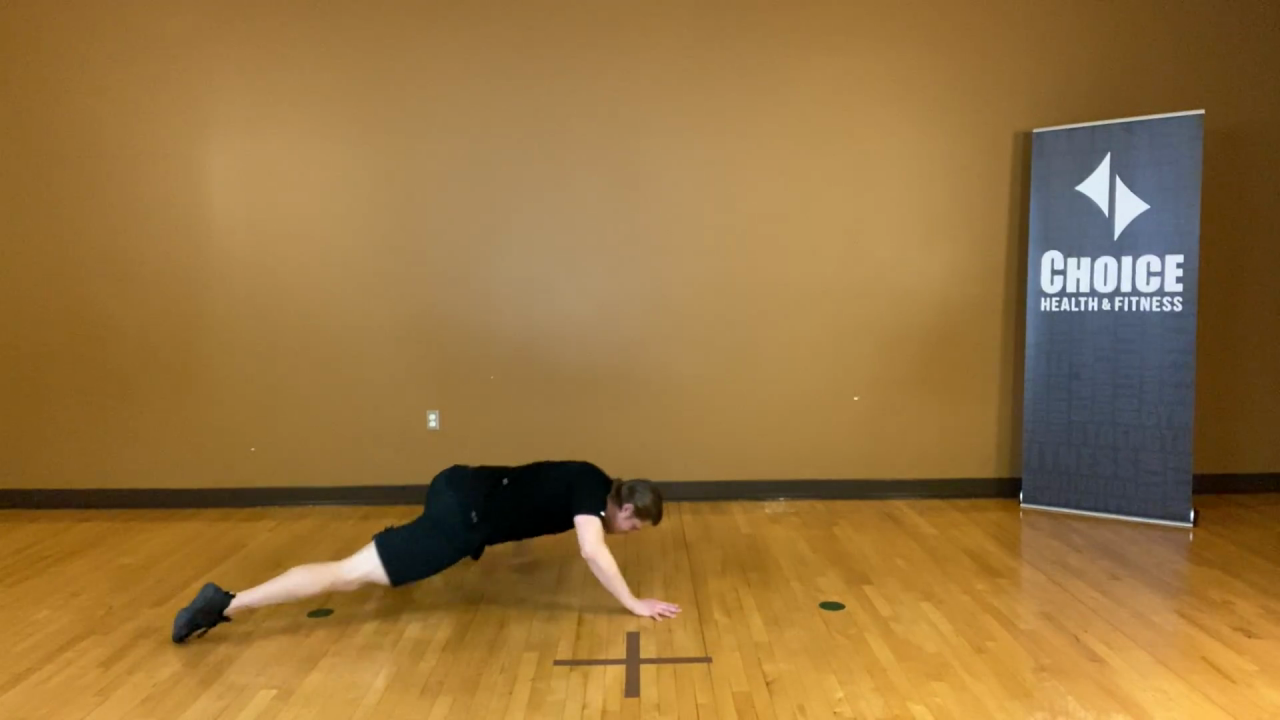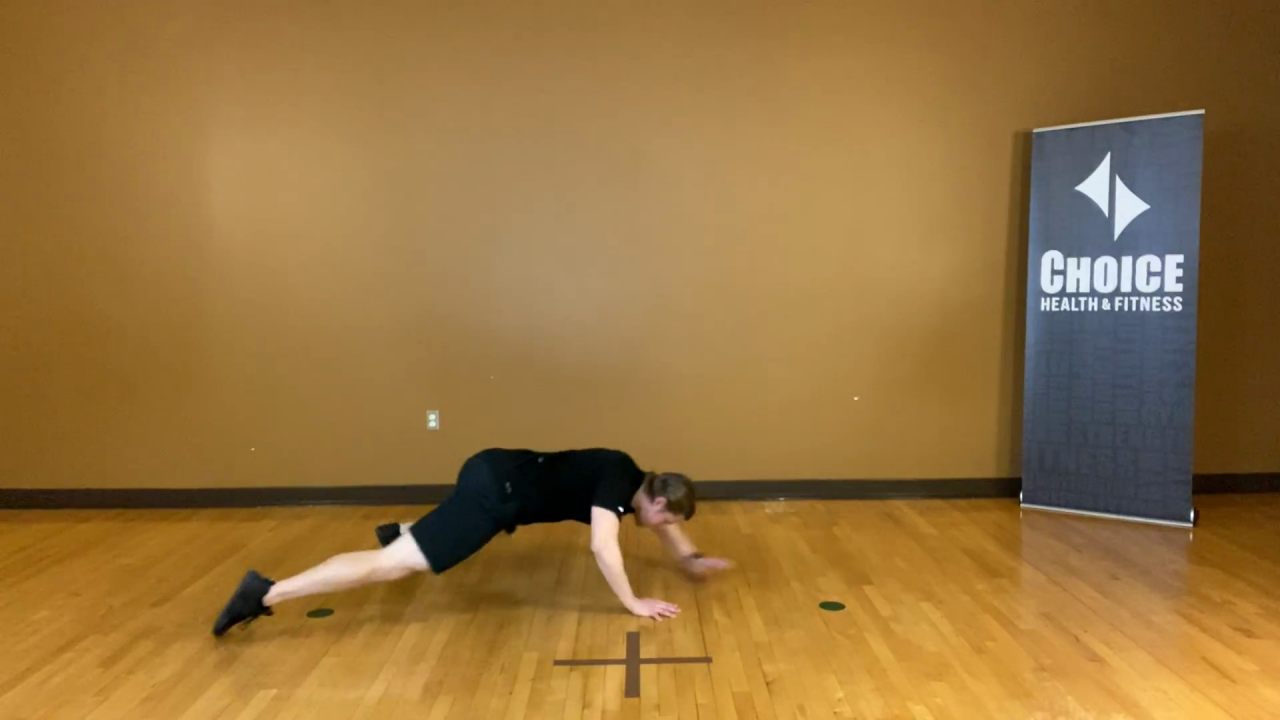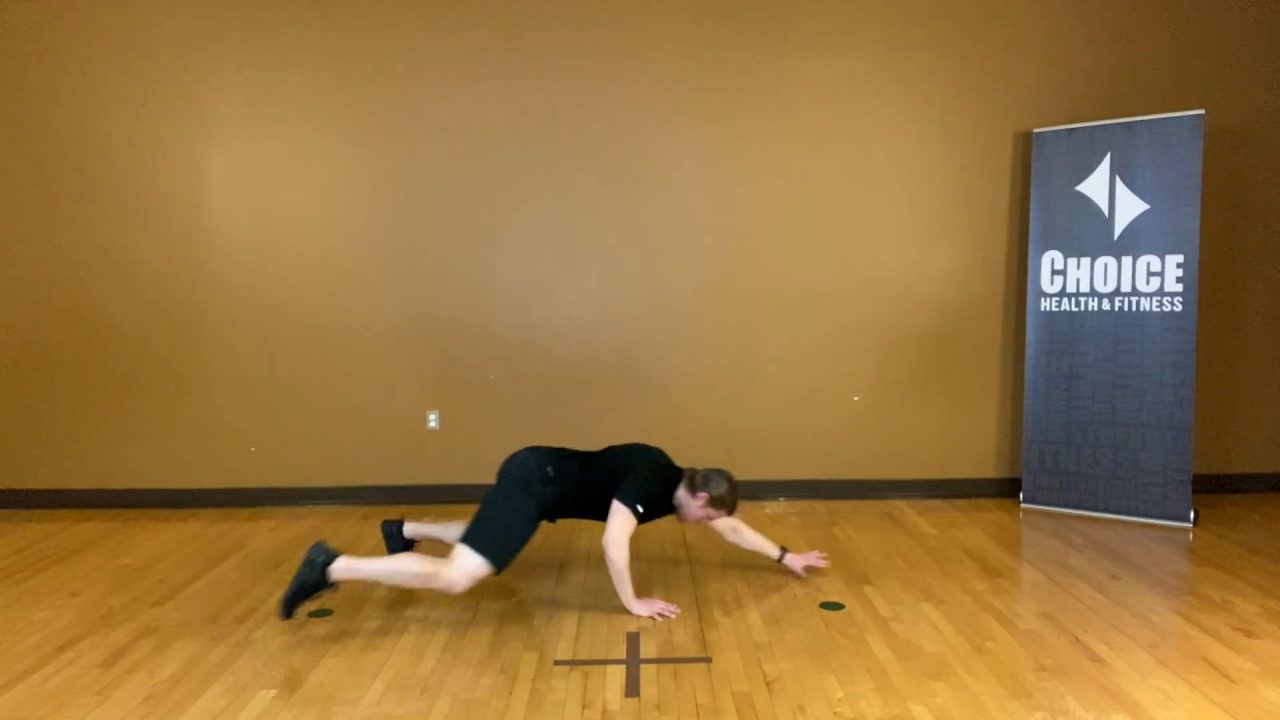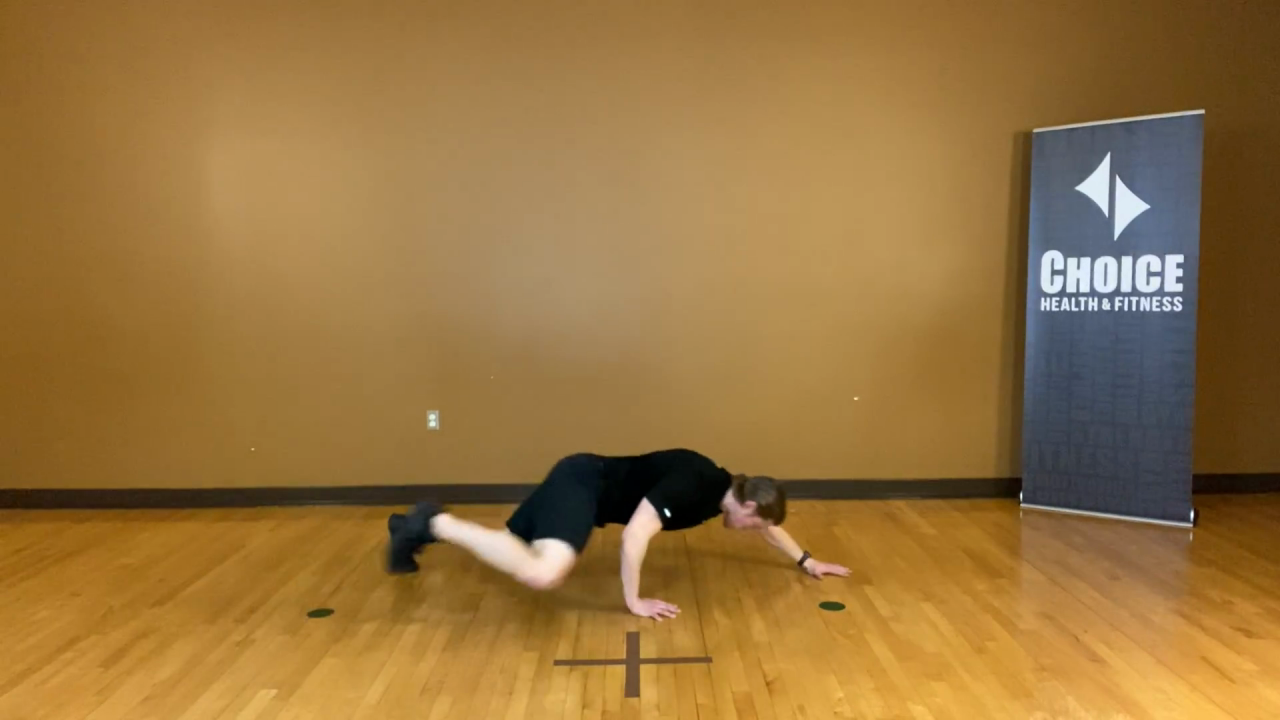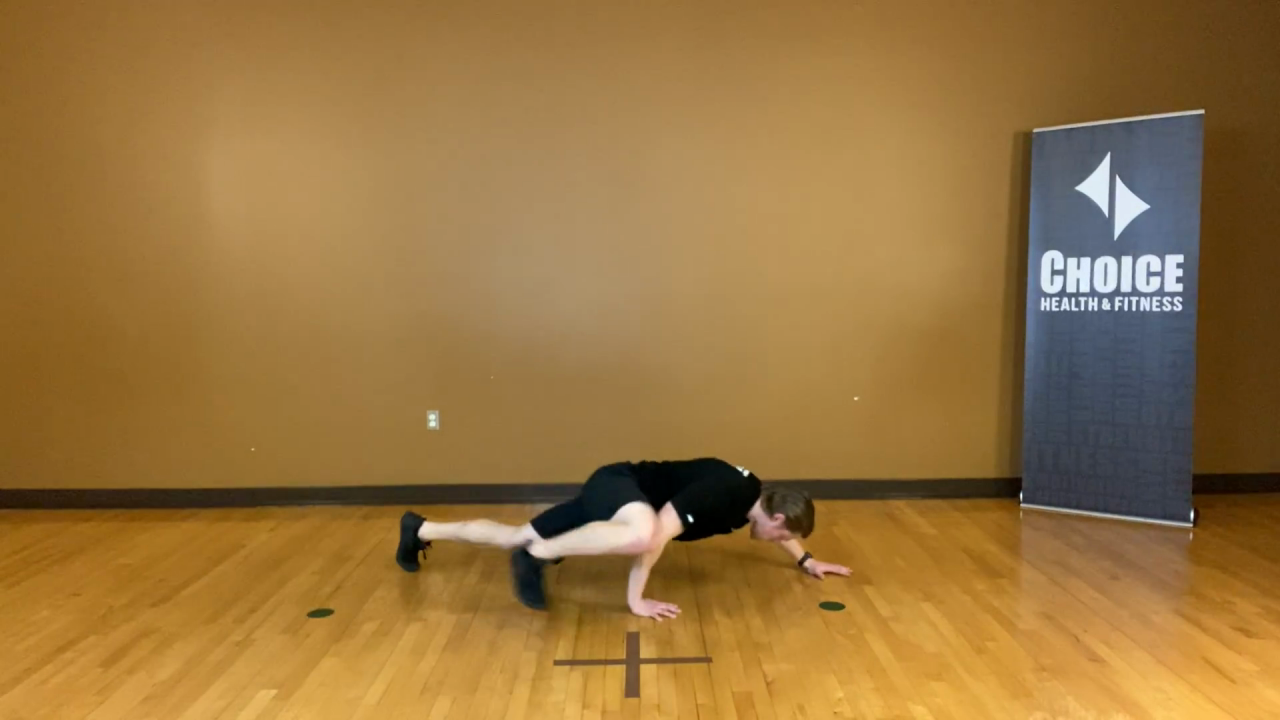
dt=0.2s
person 1, frame 1
left shoulder: (589, 480)
right shoulder: (594, 489)
right elbow: (594, 552)
right wrist: (632, 602)
left hip: (459, 484)
right hip: (461, 513)
right knee: (350, 574)
left ankle: (390, 541)
right ankle: (227, 604)
person 1, frame 2
left shoulder: (632, 480)
right shoulder: (616, 477)
left elbow: (661, 522)
right elbow: (604, 546)
left wrist: (690, 557)
right wrist: (633, 602)
left hip: (492, 474)
right hip: (492, 491)
right knee: (389, 563)
left ankle: (408, 531)
right ankle: (265, 594)
person 1, frame 3
left shoulder: (678, 485)
right shoulder: (651, 477)
left elbow: (729, 524)
right elbow: (615, 540)
left wrist: (785, 556)
right wrist: (631, 601)
left hip: (534, 481)
right hip: (531, 481)
left knee: (481, 542)
right knee: (456, 576)
left ankle: (404, 530)
right ankle: (331, 566)
person 1, frame 4
left shoulder: (730, 491)
right shoulder: (692, 482)
left elbow: (765, 527)
right elbow: (635, 534)
left wrist: (805, 560)
right wrist: (634, 601)
left hip: (585, 484)
right hip: (580, 479)
left knee: (512, 542)
right knee: (540, 574)
left ankle: (410, 529)
right ankle: (433, 523)
person 1, frame 5
left shoulder: (755, 496)
right shoulder: (723, 490)
left elbow: (770, 524)
right elbow: (656, 534)
left wrist: (805, 560)
right wrist: (636, 598)
left hip: (615, 503)
right hip: (614, 486)
left knee: (514, 538)
right knee: (638, 532)
left ankle: (420, 530)
right ankle: (537, 553)
